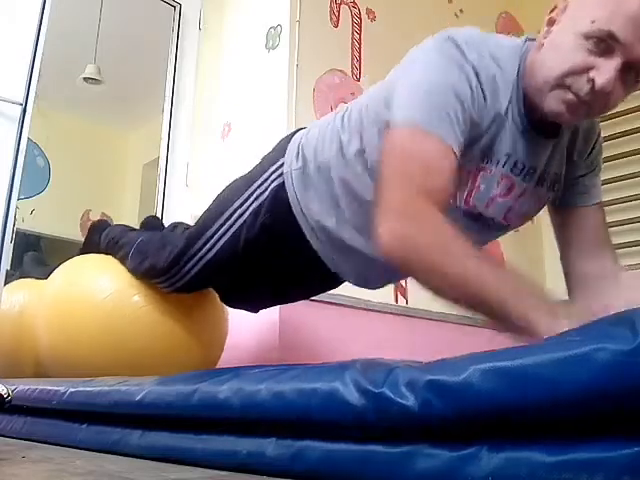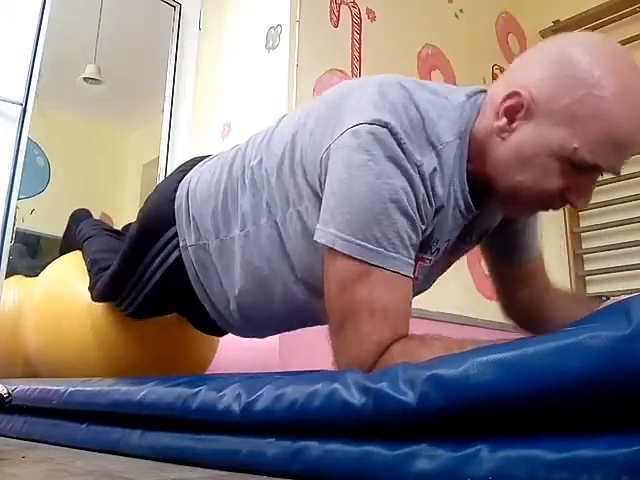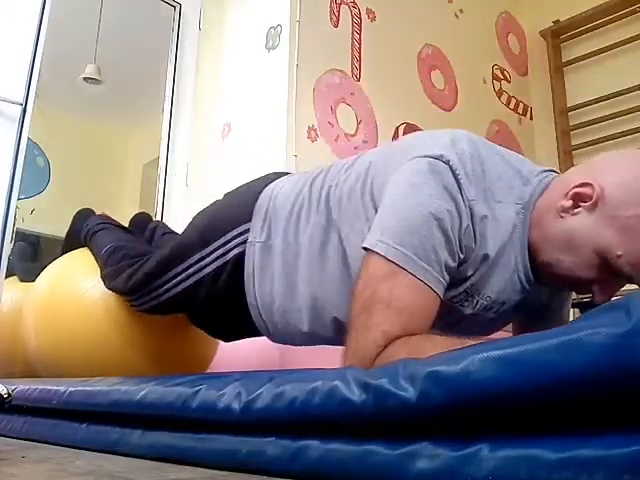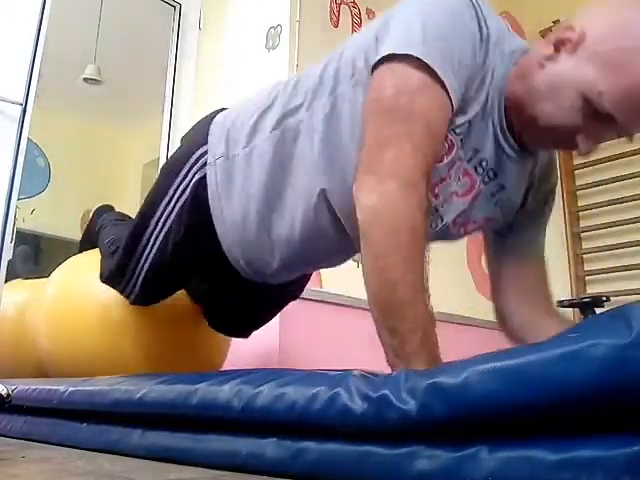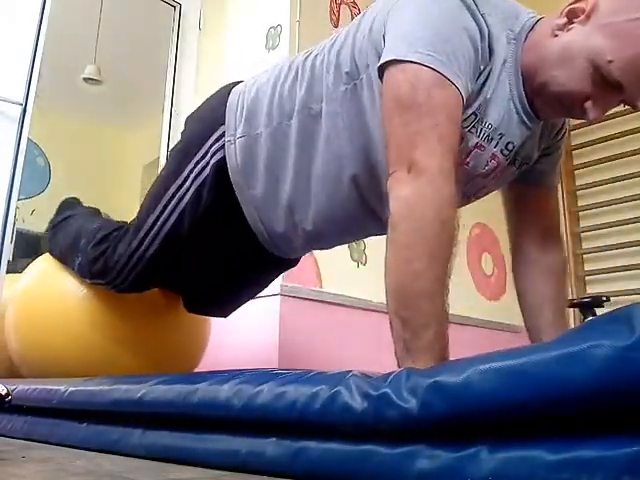
dt=1s
person 1, frame 1
left shoulder: (579, 136)
right shoulder: (461, 66)
left elbow: (592, 257)
right elbow: (404, 229)
right wrist: (556, 320)
left hip: (338, 250)
right hip: (294, 195)
left knee: (236, 293)
right knee: (173, 271)
left ankle: (160, 235)
right ankle: (111, 237)
person 1, frame 2
left shoulder: (509, 160)
right shoulder: (387, 140)
left elbow: (528, 301)
right elbow: (368, 362)
right hip: (195, 226)
left knee: (201, 322)
right knee: (120, 293)
left ankle: (108, 234)
right ankle: (87, 231)
person 1, frame 3
left shoulder: (554, 255)
right shoulder: (450, 182)
right elbow: (371, 359)
right hip: (259, 233)
left knee: (204, 318)
right knee: (139, 281)
left ankle: (152, 233)
right ankle: (93, 230)
person 1, frame 4
left shoulder: (534, 177)
left elbow: (527, 311)
right elbow: (384, 190)
right hip: (227, 174)
left knee: (228, 320)
right knee: (137, 287)
right ankle: (108, 228)
person 1, frame 5
left shoulder: (546, 123)
left elbow: (540, 248)
right elbow: (419, 180)
right wrist: (424, 379)
right hip: (241, 149)
left knee: (197, 296)
right knee: (123, 267)
right ankle: (70, 227)
